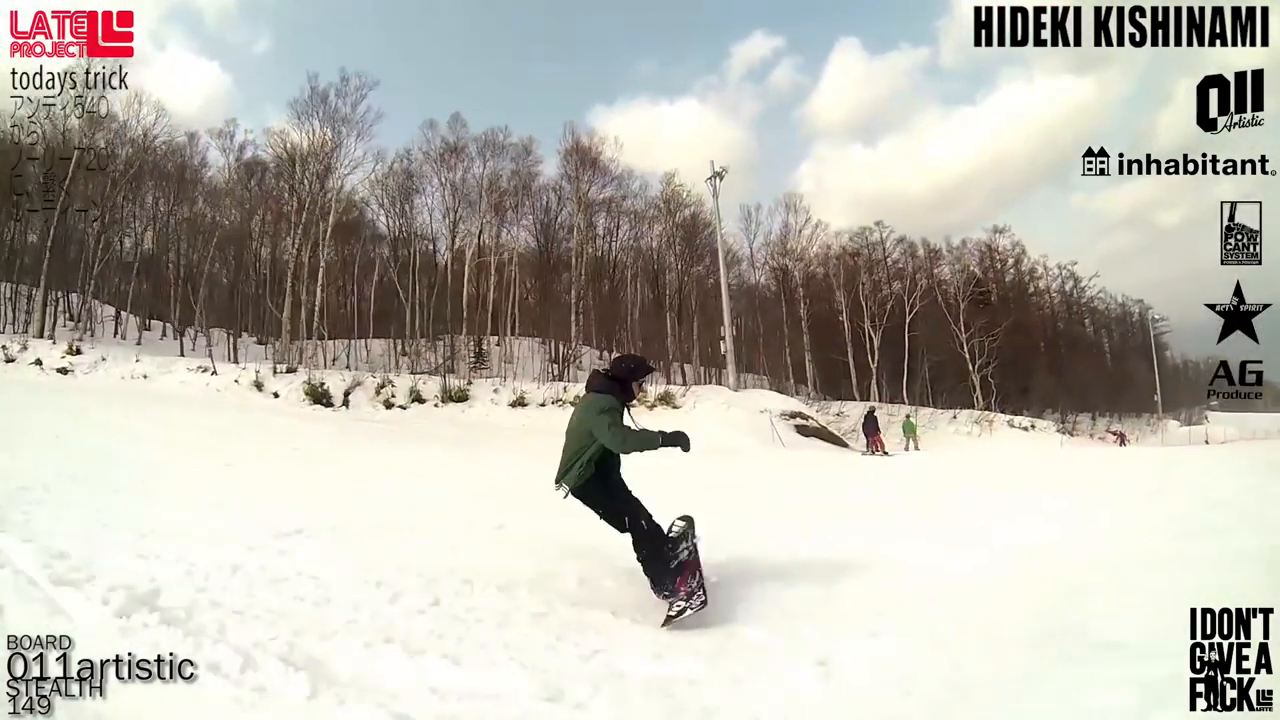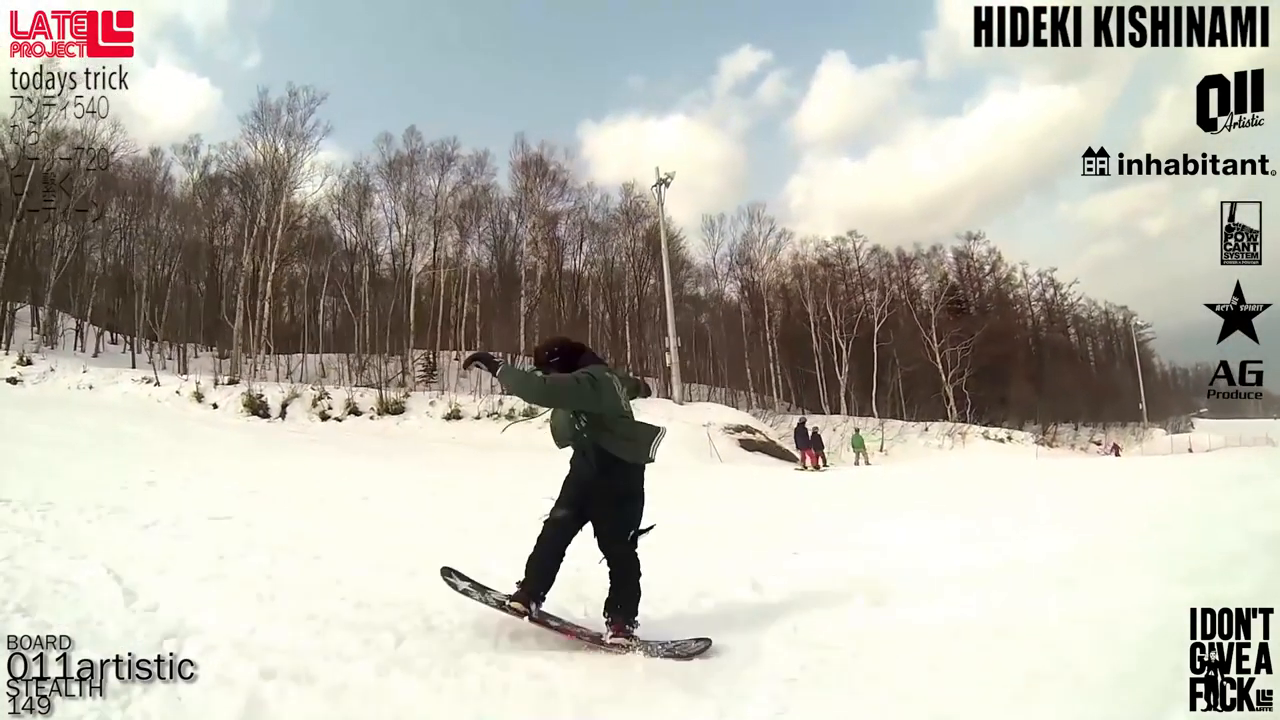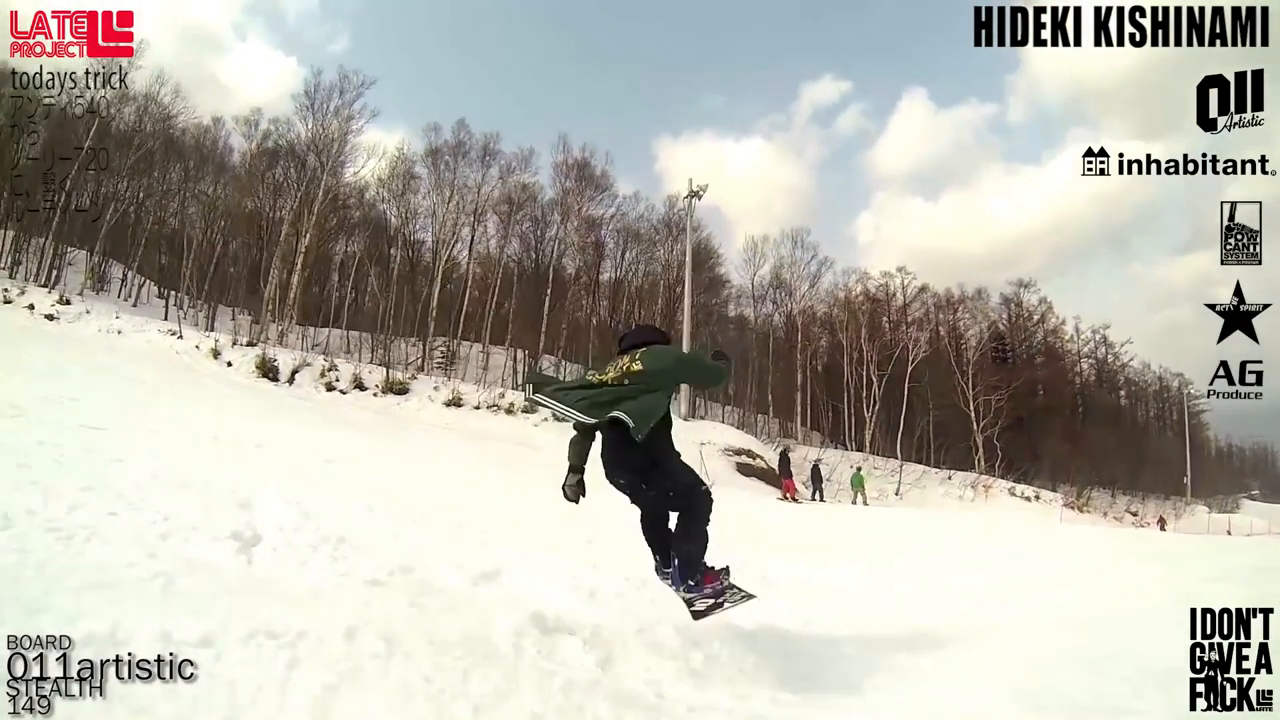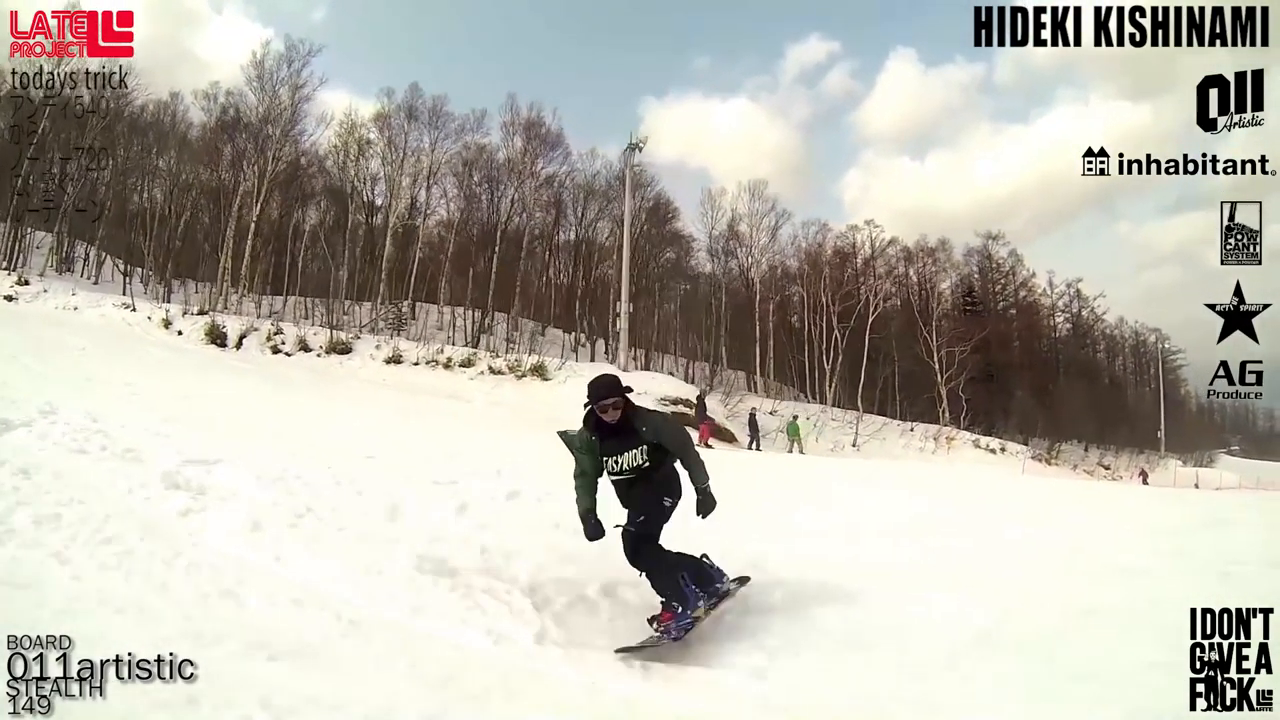
dt=1s
person 1, frame 1
left shoulder: (602, 396)
right shoulder: (603, 404)
right elbow: (619, 438)
right wrist: (666, 439)
left hip: (598, 470)
right hip: (589, 478)
left knee: (630, 510)
right knee: (636, 520)
left ankle: (661, 548)
right ankle: (665, 582)
person 1, frame 2
left shoulder: (587, 382)
right shoulder: (601, 376)
left elbow: (541, 389)
right elbow: (627, 383)
left wrist: (497, 367)
right wrist: (639, 386)
left hip: (619, 479)
right hip: (585, 471)
left knee: (619, 549)
right knee: (554, 531)
left ankle: (620, 619)
right ankle: (529, 594)
person 1, frame 3
left shoulder: (607, 371)
right shoulder: (665, 355)
left elbow: (583, 426)
right elbow: (715, 376)
left wrist: (575, 470)
right wrist: (721, 362)
left hip: (616, 462)
right hip: (650, 454)
left knee: (653, 508)
right knee: (696, 501)
left ankle: (669, 565)
right ankle: (690, 576)
person 1, frame 4
left shoulder: (651, 422)
right shoulder: (588, 437)
left elbow: (687, 453)
right elbow: (584, 480)
left wrist: (703, 490)
right wrist: (588, 517)
left hip: (662, 489)
right hip: (635, 498)
left knee: (636, 544)
right knee: (638, 553)
left ankle: (682, 602)
right ankle: (708, 576)
